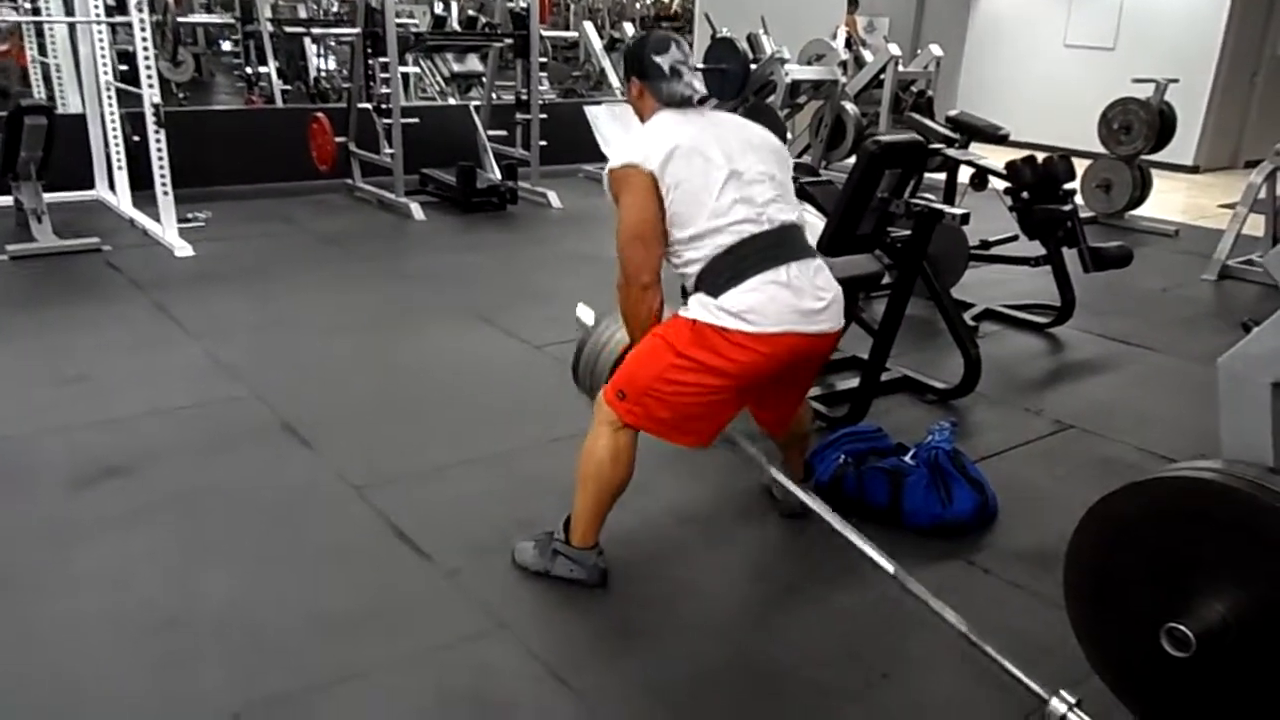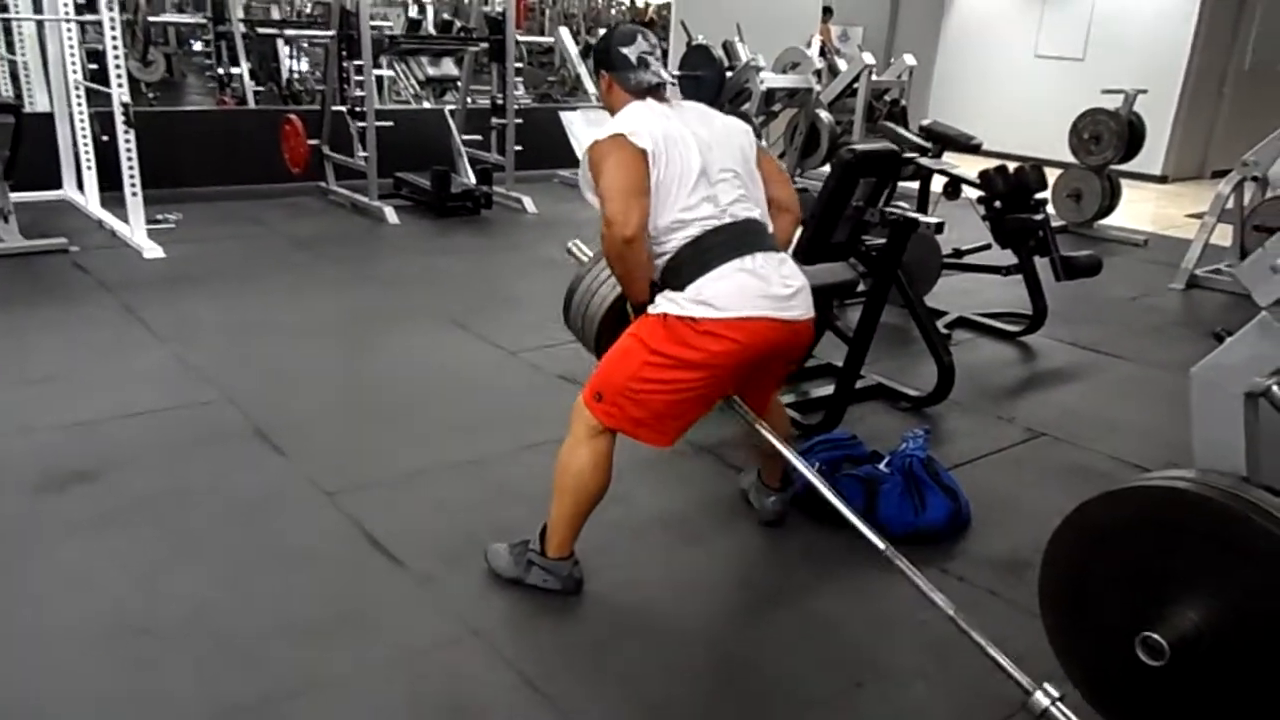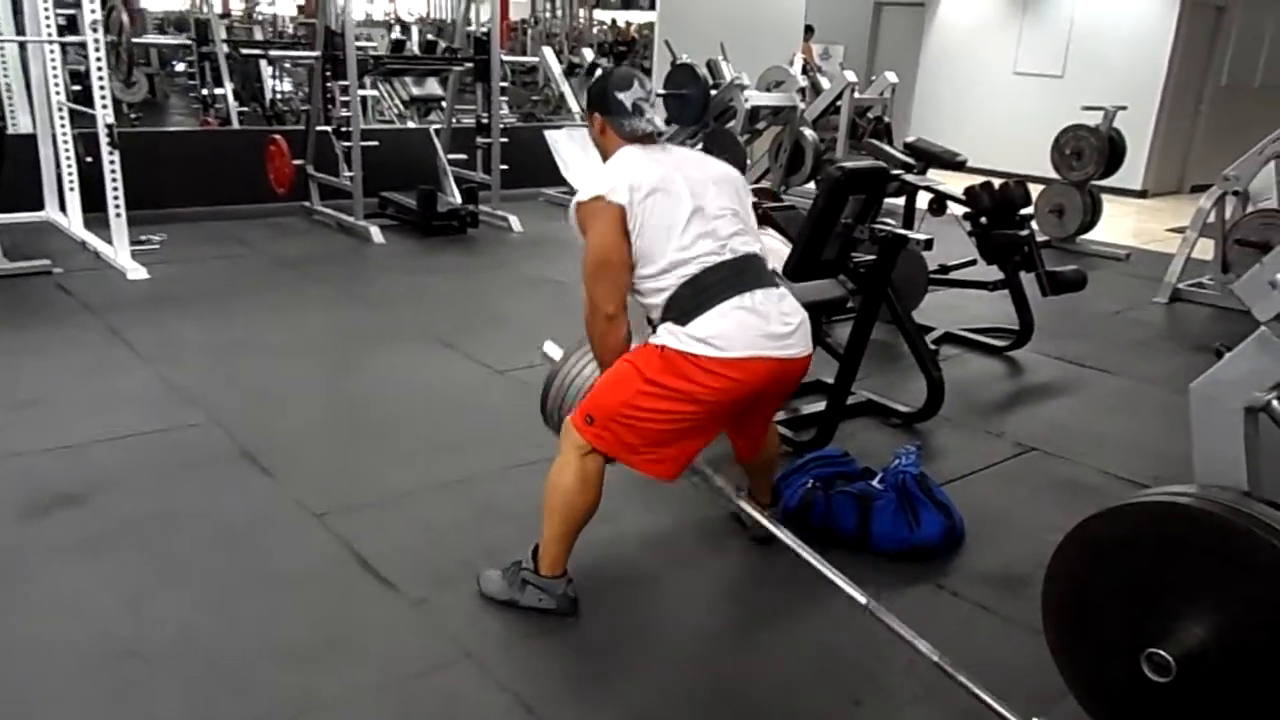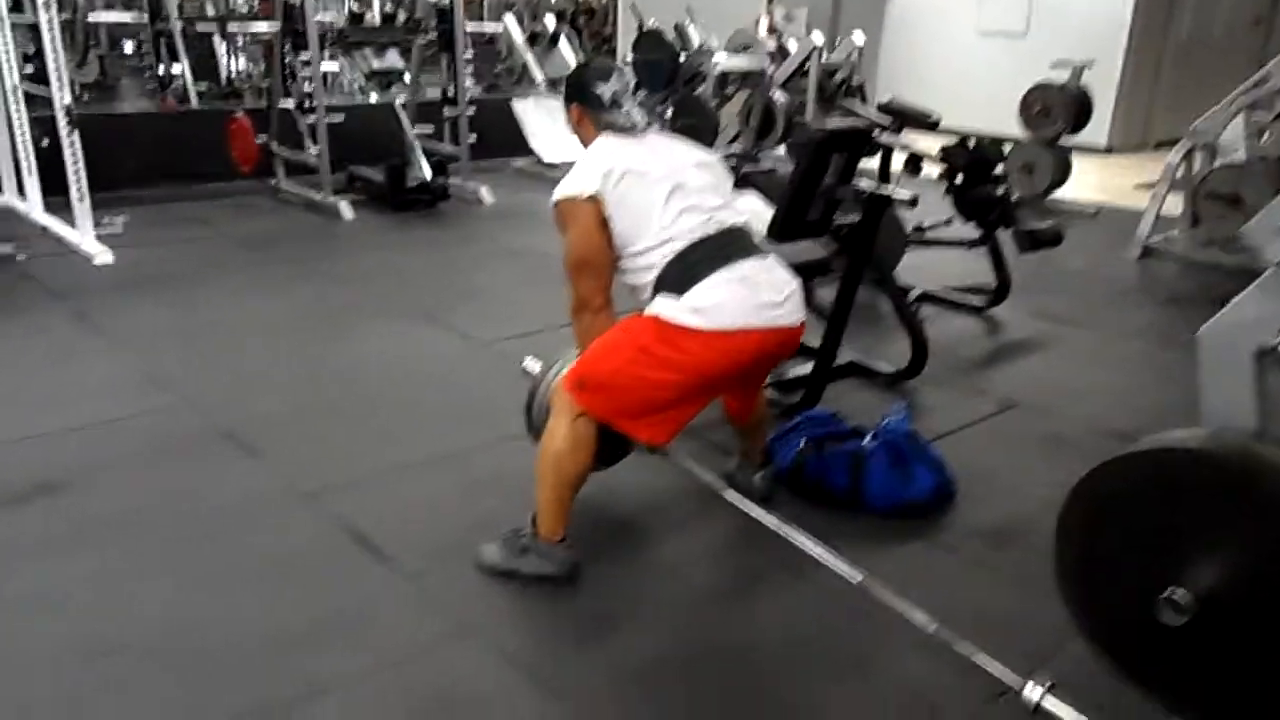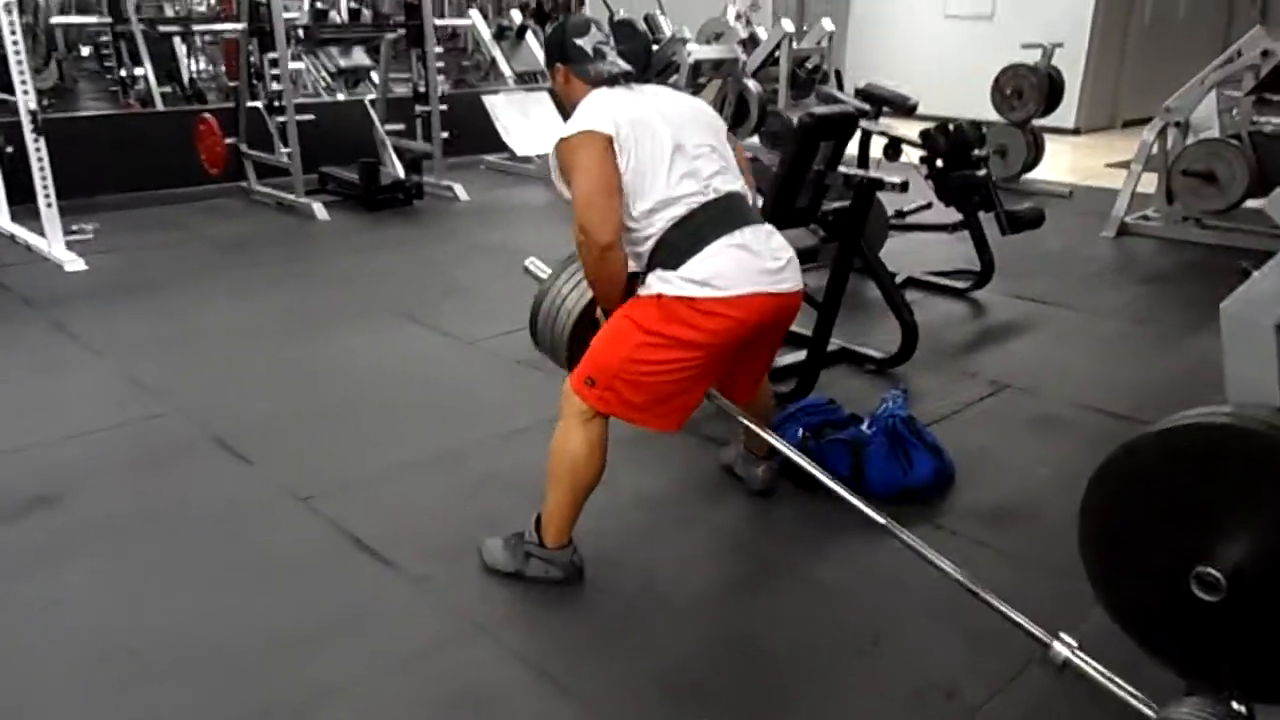
dt=0.4s
person 1, frame 1
left shoulder: (638, 158)
right shoulder: (756, 134)
left elbow: (640, 282)
left wrist: (646, 356)
left hip: (746, 316)
right hip: (823, 308)
left knee: (615, 411)
right knee: (781, 390)
left ankle: (577, 550)
right ankle: (796, 482)
person 1, frame 2
left shoulder: (617, 138)
right shoulder: (728, 124)
left elbow: (625, 231)
right elbow: (787, 208)
left wrist: (641, 304)
left hip: (713, 312)
right hip: (791, 302)
left knee: (593, 419)
right knee: (759, 395)
left ankle: (552, 559)
right ankle: (772, 490)
person 1, frame 3
left shoulder: (605, 191)
right shoulder: (717, 167)
left elbow: (607, 312)
left wrist: (618, 383)
left hip: (715, 345)
right hip: (790, 335)
left knee: (583, 439)
right knee: (750, 418)
left ankle: (545, 579)
right ankle: (762, 510)
person 1, frame 4
left shoulder: (581, 185)
right shoulder: (692, 153)
left elbow: (592, 305)
left wrist: (609, 388)
left hip: (709, 317)
right hip: (783, 307)
left knee: (572, 403)
right knee: (740, 374)
left ankle: (546, 546)
right ankle: (753, 466)
person 1, frame 5
left shoulder: (584, 130)
right shoulder: (687, 103)
left elbow: (602, 238)
left wrist: (615, 308)
left hip: (707, 289)
right hip: (780, 272)
left knee: (584, 403)
right knee: (744, 369)
left ankle: (549, 549)
right ankle: (757, 462)
